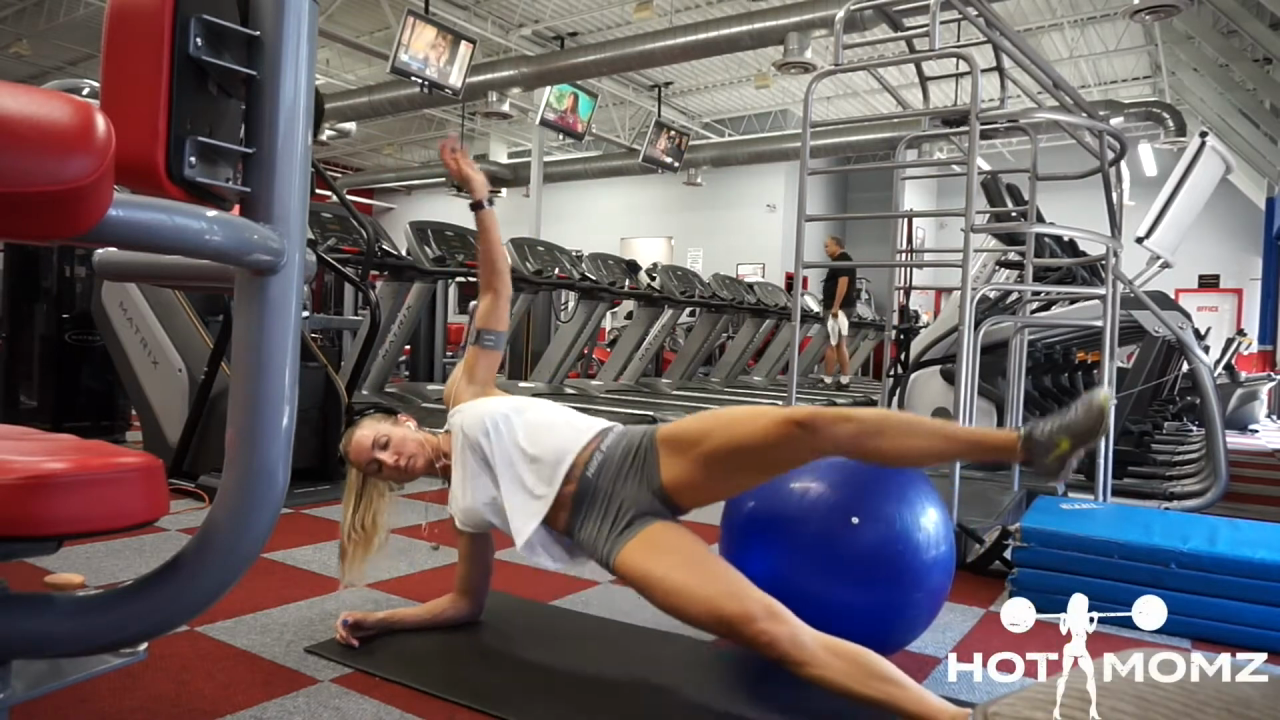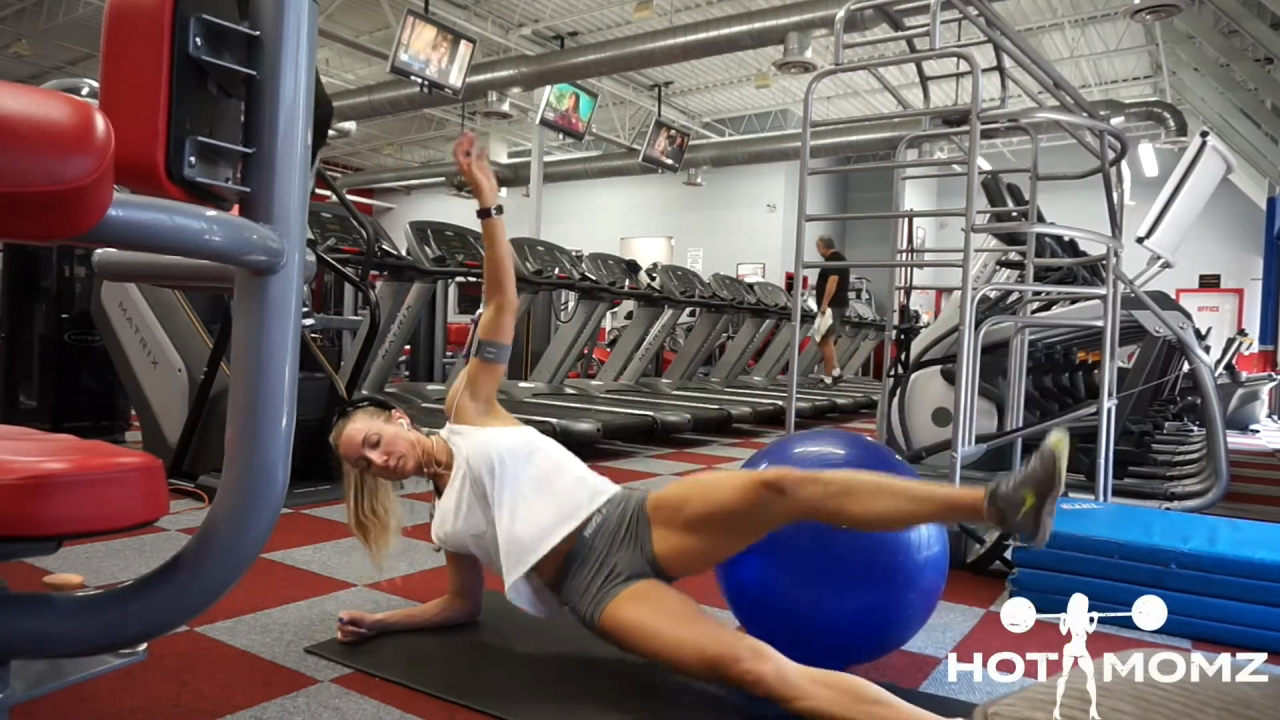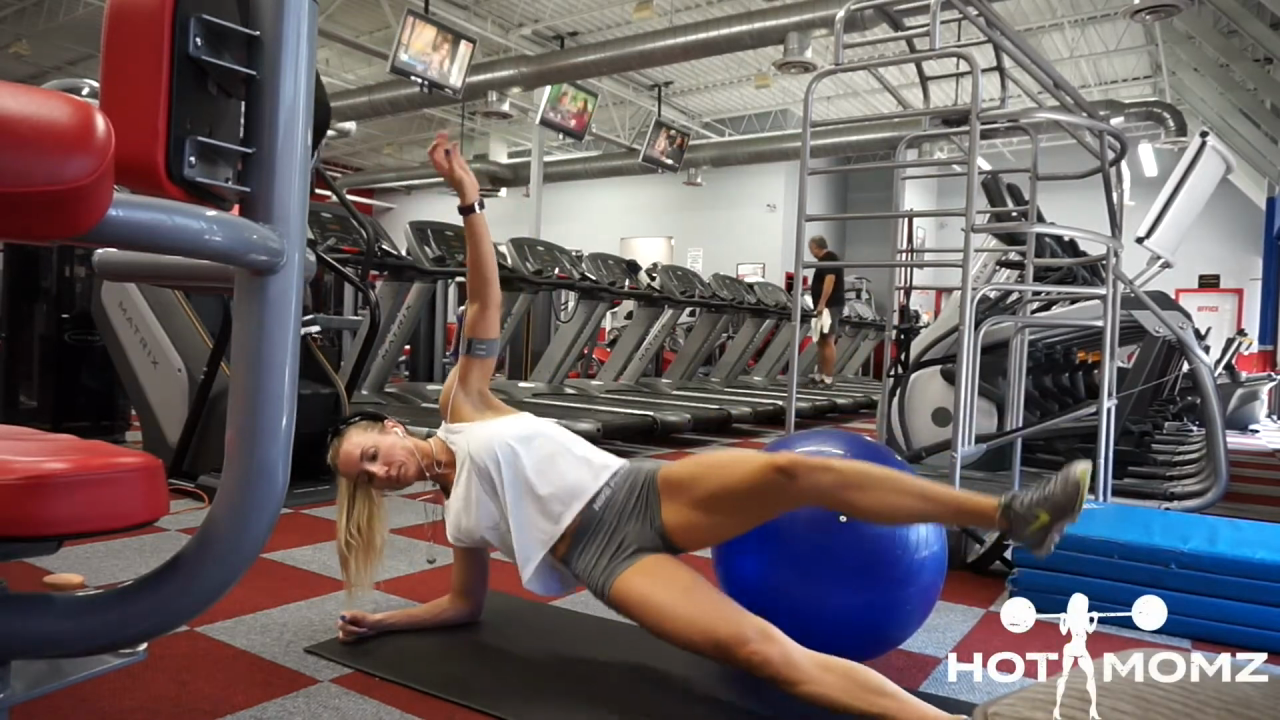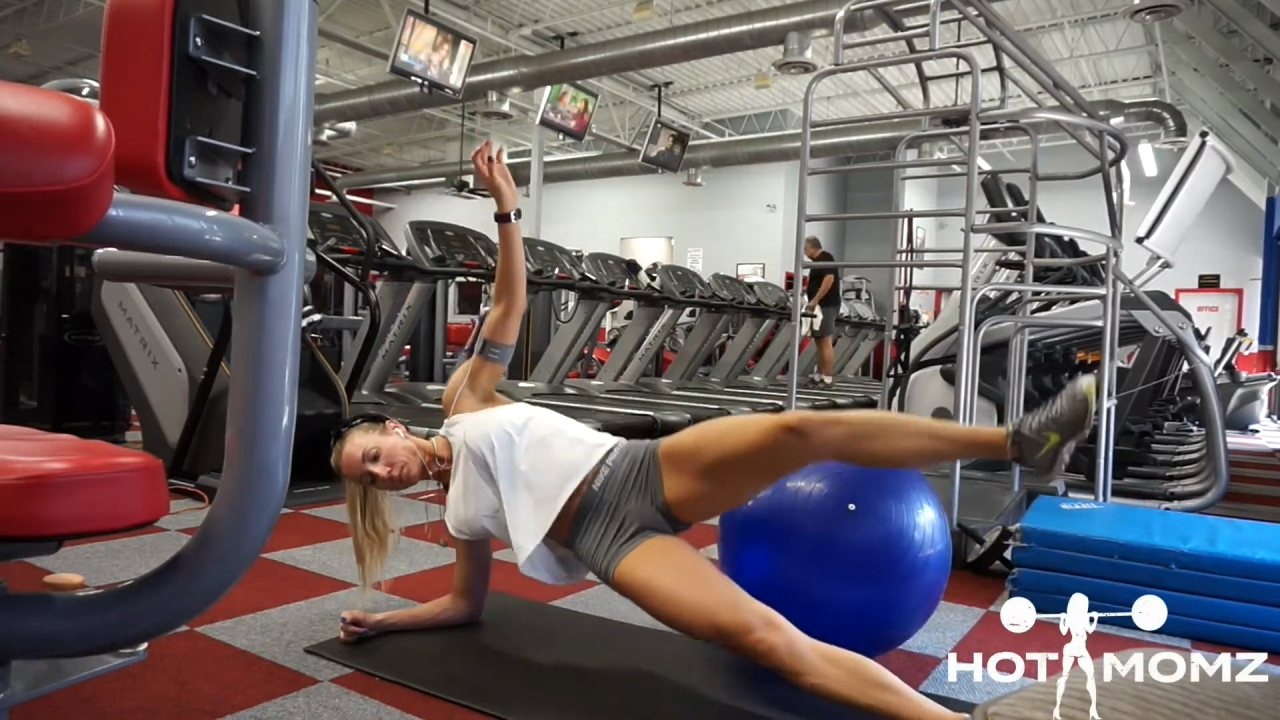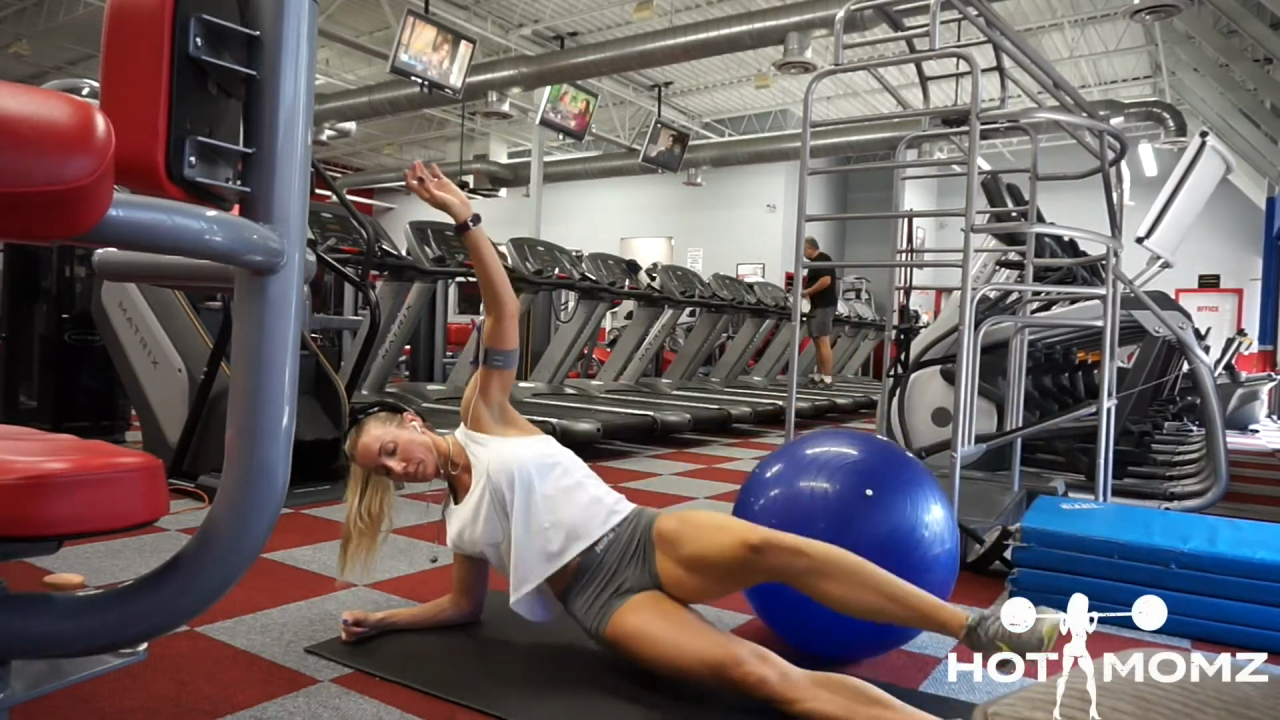
dt=0.4s
person 1, frame 1
left shoulder: (465, 392)
right shoulder: (464, 500)
left elbow: (497, 290)
right elbow: (467, 602)
left wrist: (476, 196)
right wrist: (378, 620)
left hip: (644, 459)
right hip: (613, 524)
left knee: (810, 424)
right knee: (768, 629)
left ankle: (1026, 444)
person 1, frame 2
left shoulder: (467, 410)
right shoulder: (448, 521)
left elbow: (502, 304)
right elbow: (461, 606)
left wrist: (488, 204)
right wrist: (376, 622)
left hip: (630, 520)
right hip: (601, 584)
left knee: (780, 486)
left ankle: (997, 503)
person 1, frame 3
left shoulder: (461, 404)
right shoulder: (457, 517)
left elbow: (486, 299)
right elbow: (465, 606)
left wrist: (468, 201)
right wrist: (378, 621)
left hip: (643, 493)
right hip: (611, 559)
left knee: (792, 471)
right knee: (761, 649)
left ankle: (1007, 514)
person 1, frame 4
left shoulder: (462, 398)
right shoulder: (459, 511)
left elbow: (511, 301)
right elbow: (466, 603)
left wrist: (505, 206)
right wrist: (379, 620)
left hip: (643, 470)
right hip: (613, 537)
left knee: (801, 431)
right knee: (769, 639)
left ankle: (1016, 438)
person 1, frame 5
left shoulder: (483, 414)
right shoulder: (460, 523)
left elbow: (504, 311)
right elbow: (465, 605)
left wrist: (463, 217)
right wrist: (380, 619)
left hip: (638, 536)
right hip: (605, 600)
left knee: (766, 547)
left ankle: (974, 624)
